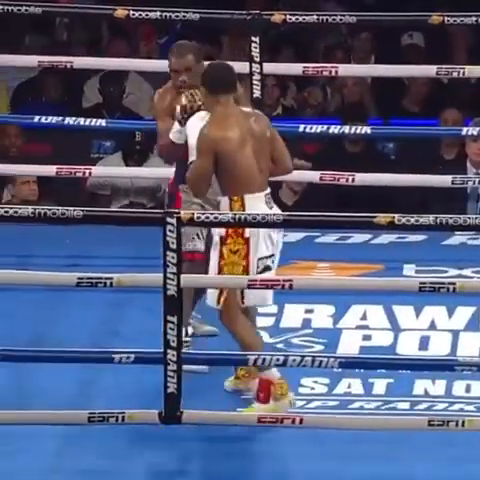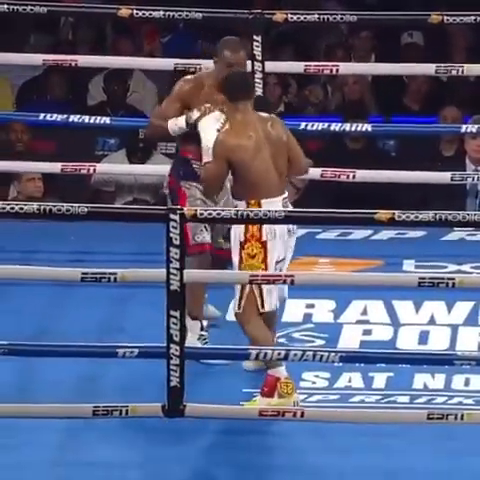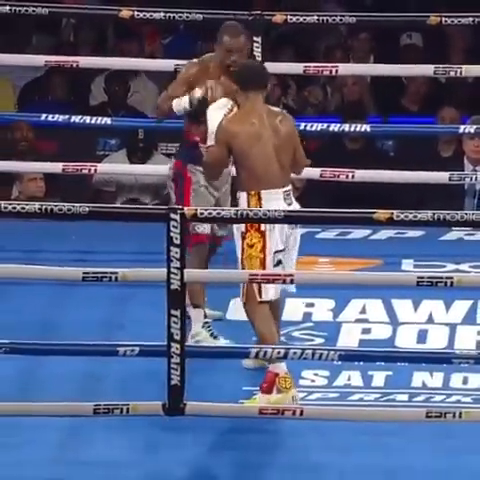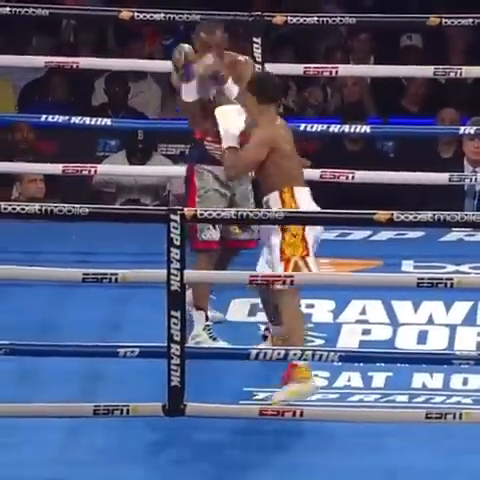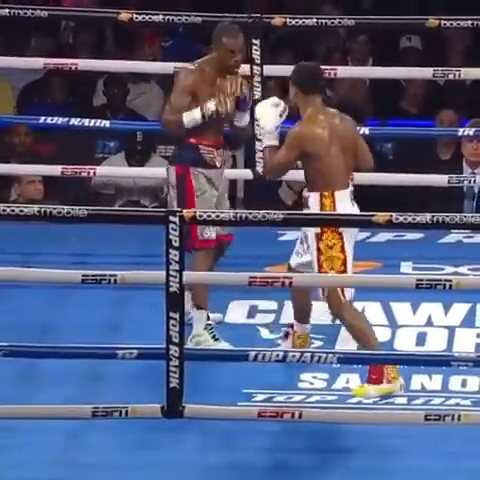
dt=0.4s
person 1, frame 1
left shoulder: (210, 132)
right shoulder: (259, 119)
left elbow: (197, 189)
right elbow: (285, 166)
left wrist: (195, 153)
left hip: (240, 221)
right hip: (265, 210)
left knee: (229, 310)
right knee: (244, 299)
left ankle: (274, 386)
right ankle: (248, 372)
person 1, frame 2
left shoulder: (226, 140)
right shoulder: (275, 124)
left elbow: (210, 190)
right elbow: (301, 167)
left wrist: (208, 151)
left hip: (257, 222)
right hip: (281, 213)
left knee: (246, 310)
right knee: (265, 296)
left ankle: (281, 383)
right ankle: (266, 349)
person 1, frame 3
left shoulder: (229, 125)
right shoulder: (284, 119)
left elbow: (211, 172)
right elbow: (299, 165)
left wrist: (213, 131)
left hip: (259, 213)
right hip: (286, 206)
left knee: (254, 299)
right knee: (270, 290)
left ankle: (280, 381)
right ankle: (269, 348)
person 1, frame 4
left shoulder: (265, 131)
right shoulder: (275, 126)
left elbow: (234, 170)
left wrist: (229, 135)
left hip: (292, 214)
right hip: (284, 212)
left knee: (287, 291)
left ankle: (299, 371)
right ankle: (280, 337)
person 1, frame 5
left shoulder: (303, 131)
right shoulder: (342, 120)
left elbow: (272, 171)
right elbow: (366, 162)
left wrist: (268, 131)
left hip: (330, 214)
right hip: (326, 209)
left knee: (337, 301)
right knee: (298, 271)
left ankle: (385, 371)
right ankle: (299, 337)
person 2, frame 1
right shoulder: (165, 97)
right elbow: (168, 155)
right wrist: (181, 120)
right hip: (188, 184)
right knee: (192, 259)
left ankle: (187, 317)
right ankle: (180, 327)
person 2, frame 2
right shoulder: (190, 86)
right elbow: (153, 128)
right wrist: (189, 119)
right hip: (188, 179)
left knee: (224, 252)
right knee: (199, 251)
left ankle: (193, 307)
right ankle: (194, 334)
person 2, frame 3
right shoulder: (196, 70)
right elbow: (161, 108)
right wrist: (194, 98)
right hip: (193, 161)
left knee: (214, 237)
right knee: (198, 239)
left ankle: (191, 299)
right ankle: (198, 327)
person 2, frame 4
left shoulder: (242, 64)
right shoulder: (186, 69)
right elbow: (193, 116)
left wrist: (222, 79)
right wrist: (186, 75)
right hip: (206, 161)
left knee: (237, 238)
right knee: (207, 244)
left ankle: (195, 296)
right ankle: (200, 329)
person 2, frame 5
left shoulder: (234, 78)
right shoulder: (192, 76)
left elbow: (240, 129)
right elbow: (168, 121)
left wrist: (243, 104)
right wrist: (206, 111)
left hip: (216, 161)
right hip: (191, 162)
left knee: (220, 240)
right knee: (203, 242)
left ankle: (187, 302)
right ankle: (201, 329)
